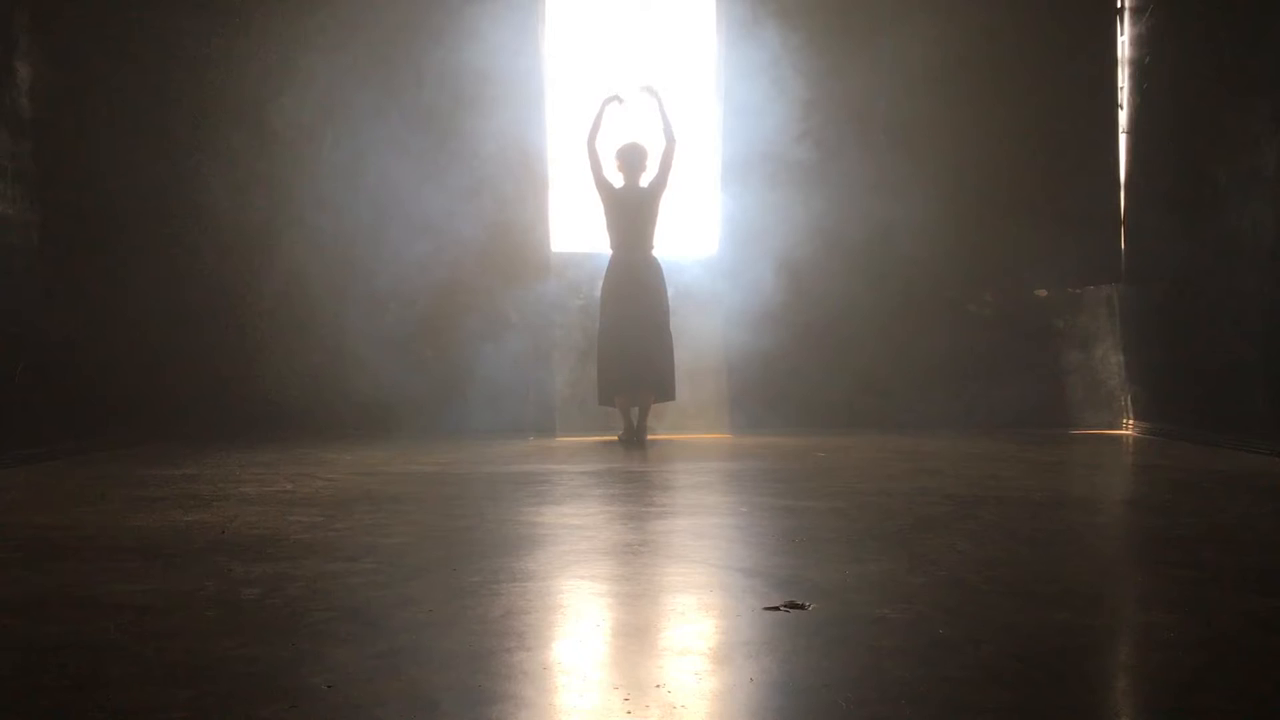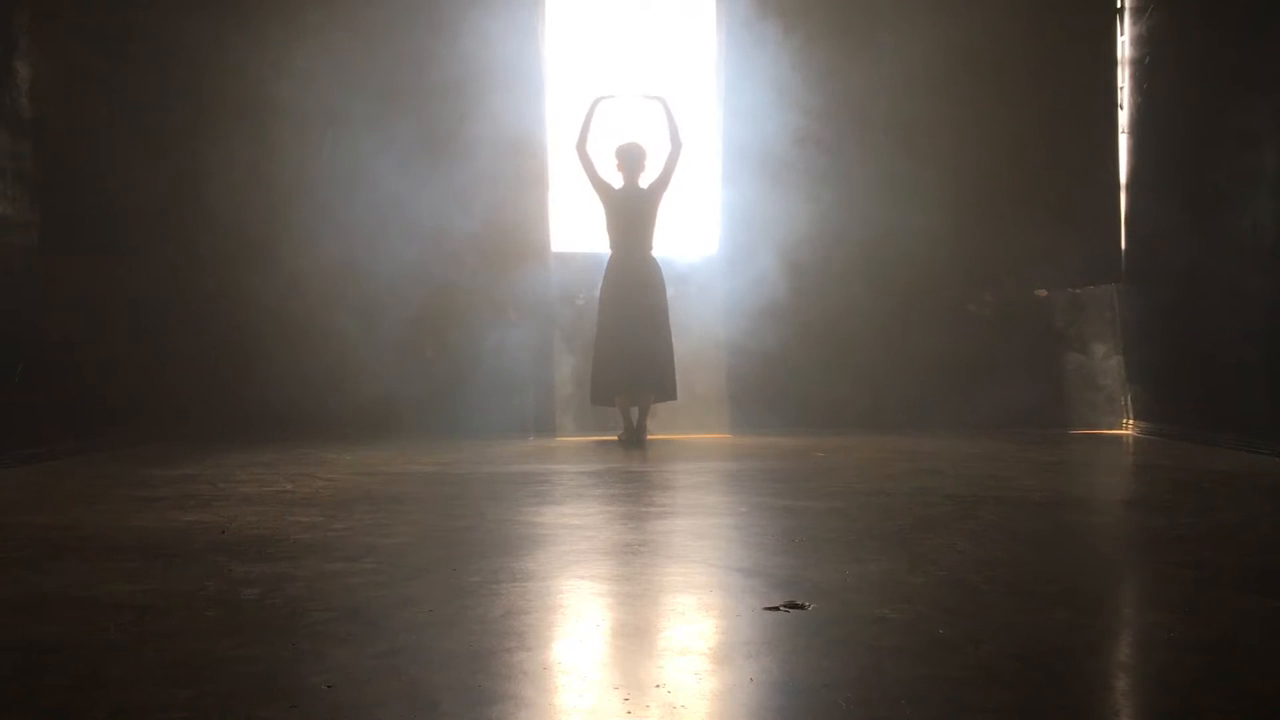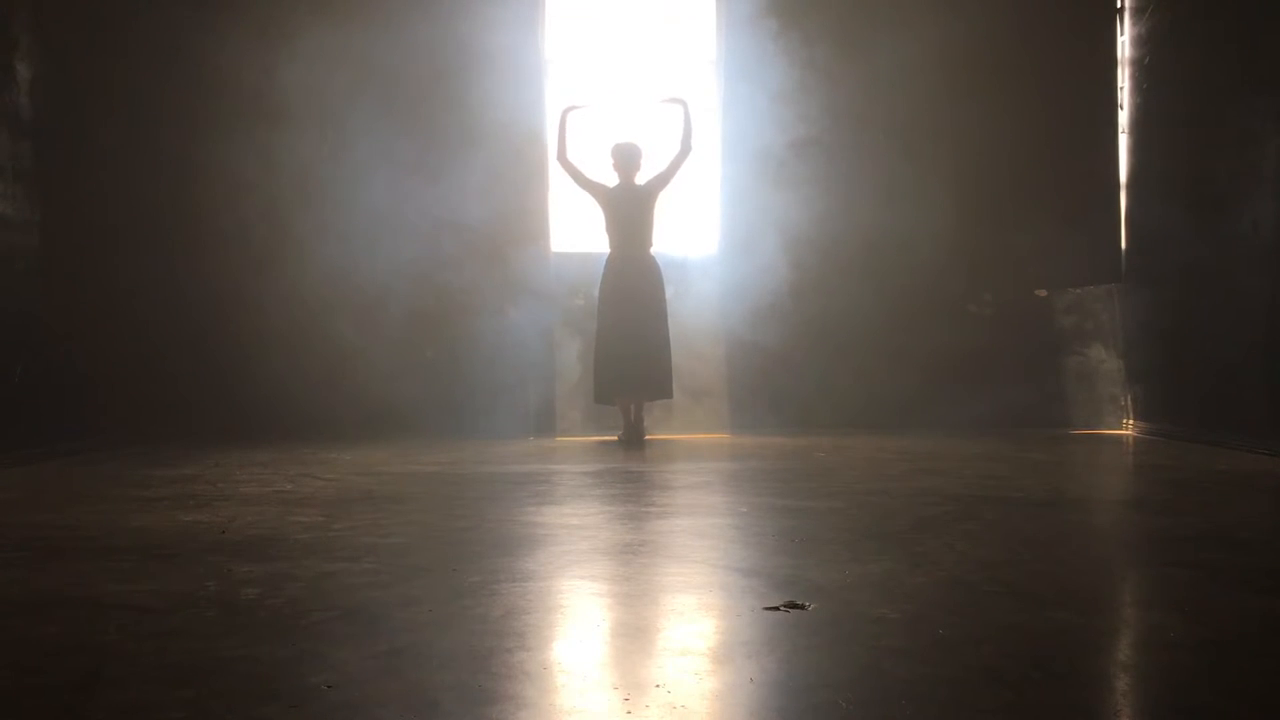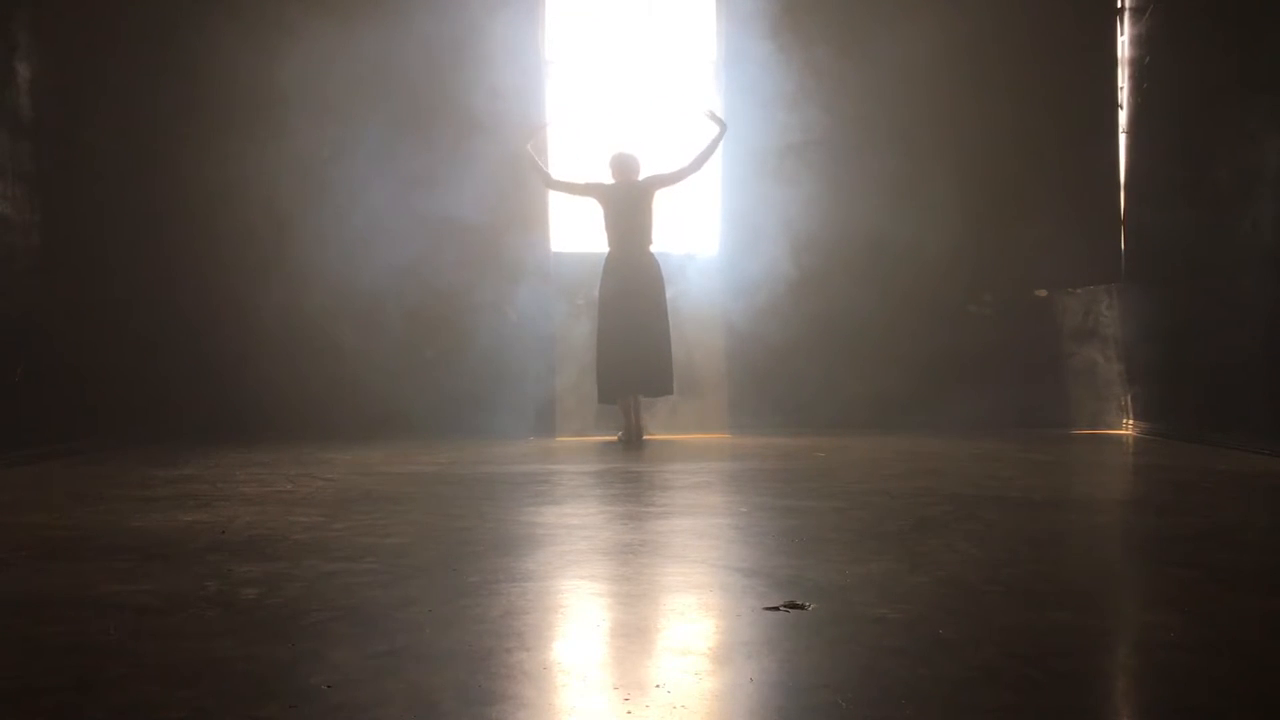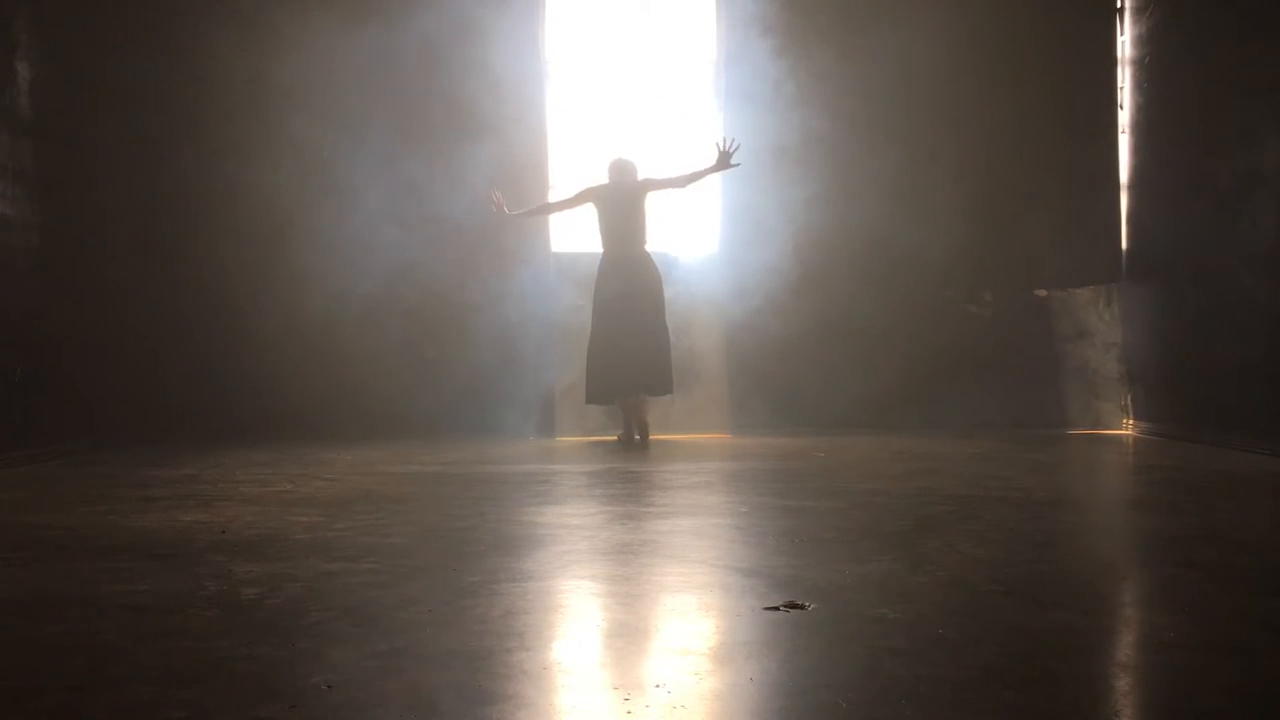
dt=1s
person 1, frame 1
left shoulder: (609, 195)
right shoulder: (653, 195)
left elbow: (590, 145)
right elbow: (671, 143)
left wrist: (605, 105)
right wrist: (659, 101)
left hip: (618, 276)
right hip: (648, 275)
left knee: (618, 352)
right knee: (650, 351)
left ankle: (628, 427)
right ankle: (641, 426)
person 1, frame 2
left shoulder: (608, 196)
right shoulder: (653, 195)
left elbow: (581, 148)
right elbow: (676, 147)
left wrist: (594, 106)
right wrist: (664, 106)
left hip: (618, 276)
right hip: (647, 275)
left knee: (617, 351)
right knee: (649, 350)
left ankle: (628, 427)
right ankle: (641, 426)
person 1, frame 3
left shoulder: (604, 195)
right shoulder: (650, 192)
left elbow: (563, 159)
right elbow: (685, 150)
left wrist: (564, 118)
right wrist: (685, 110)
left hip: (617, 273)
right hip: (646, 273)
left knee: (617, 347)
right knee: (646, 346)
left ankle: (628, 425)
right ankle: (638, 421)
person 1, frame 4
left shoulder: (602, 191)
right shoulder: (648, 186)
left elbow: (552, 182)
right elbow: (692, 167)
left wrist: (531, 151)
right wrist: (720, 133)
left hip: (617, 272)
right hip: (646, 271)
left knee: (618, 346)
right knee: (645, 343)
left ankle: (629, 425)
right ankle: (636, 423)
person 1, frame 5
left shoulder: (597, 192)
right shoulder: (640, 186)
left elbow: (551, 207)
right elbow: (681, 180)
left wrist: (511, 214)
right wrist: (715, 167)
left hip: (612, 272)
right hip: (641, 270)
left knee: (614, 345)
right knee: (647, 341)
left ankle: (629, 425)
right ankle: (639, 418)
